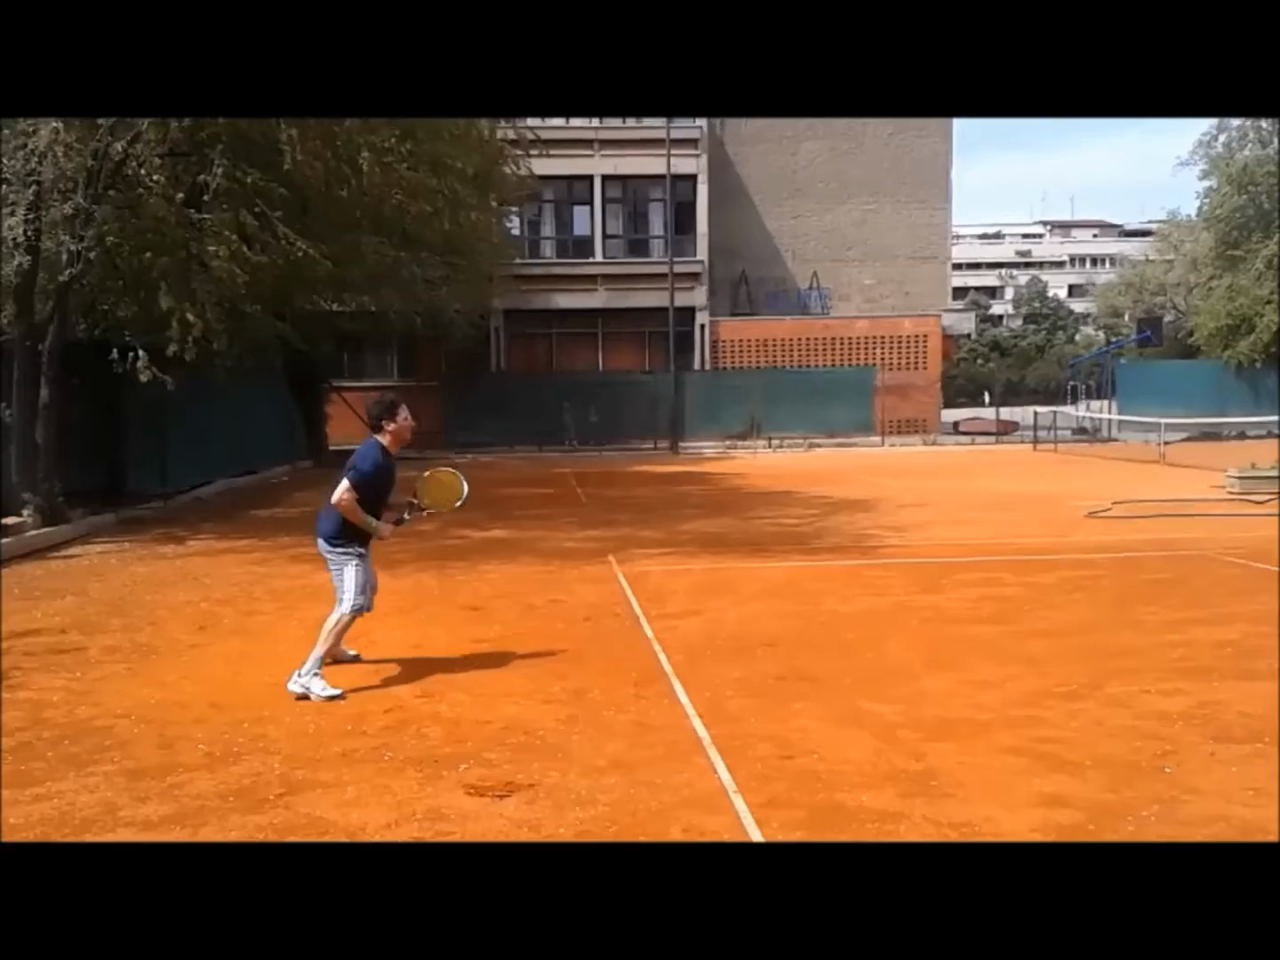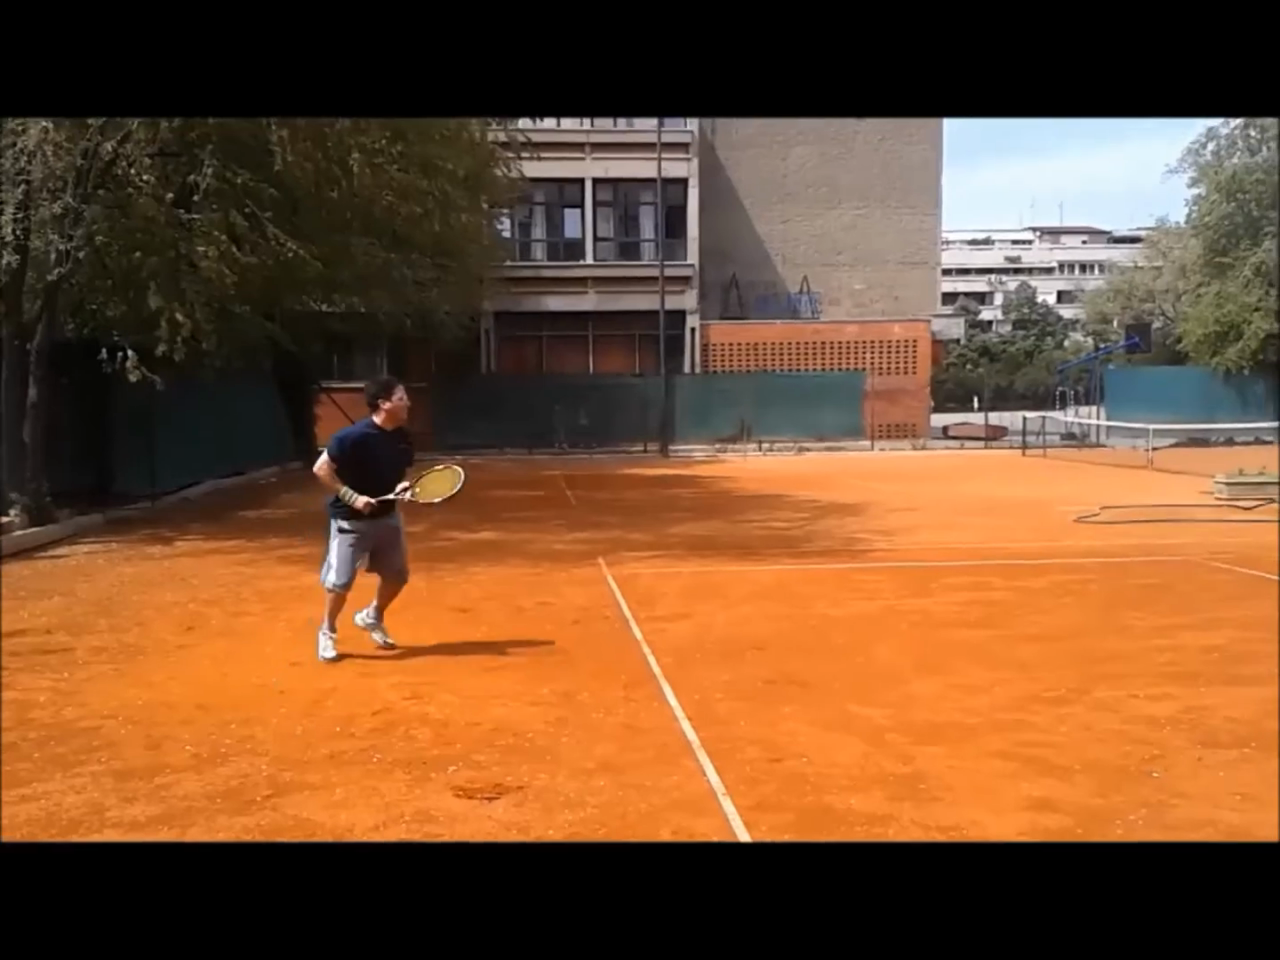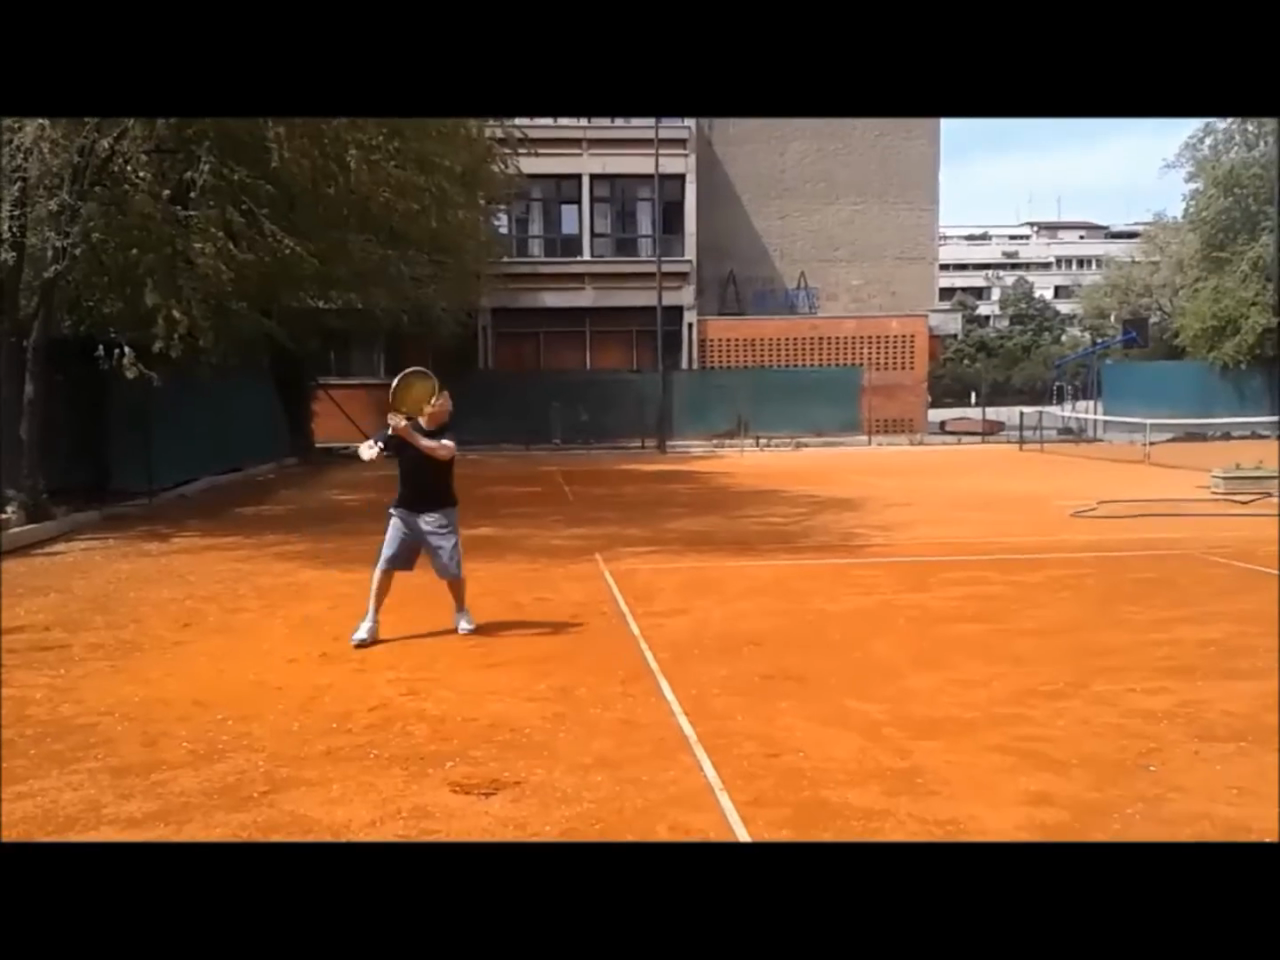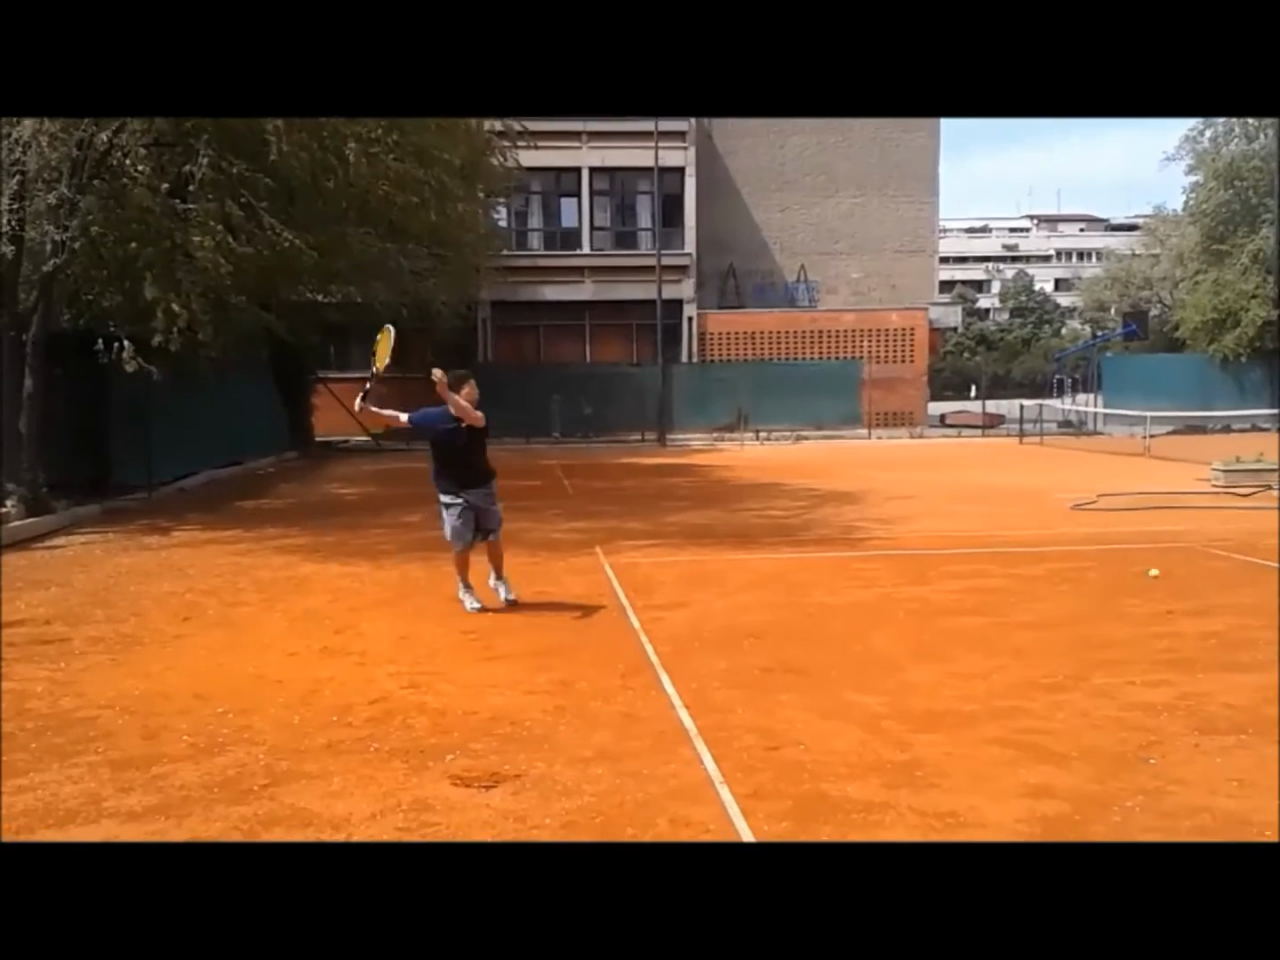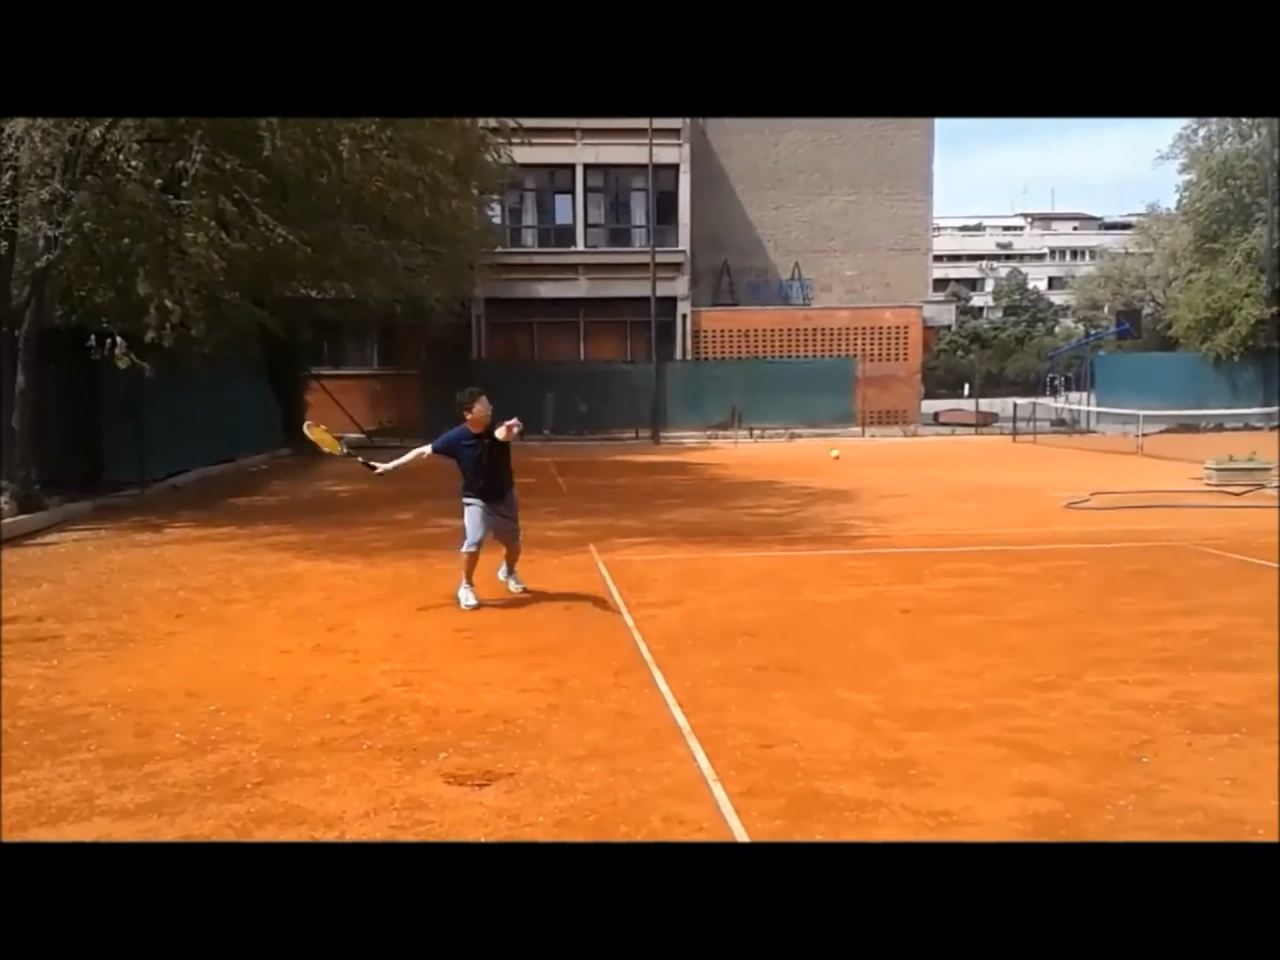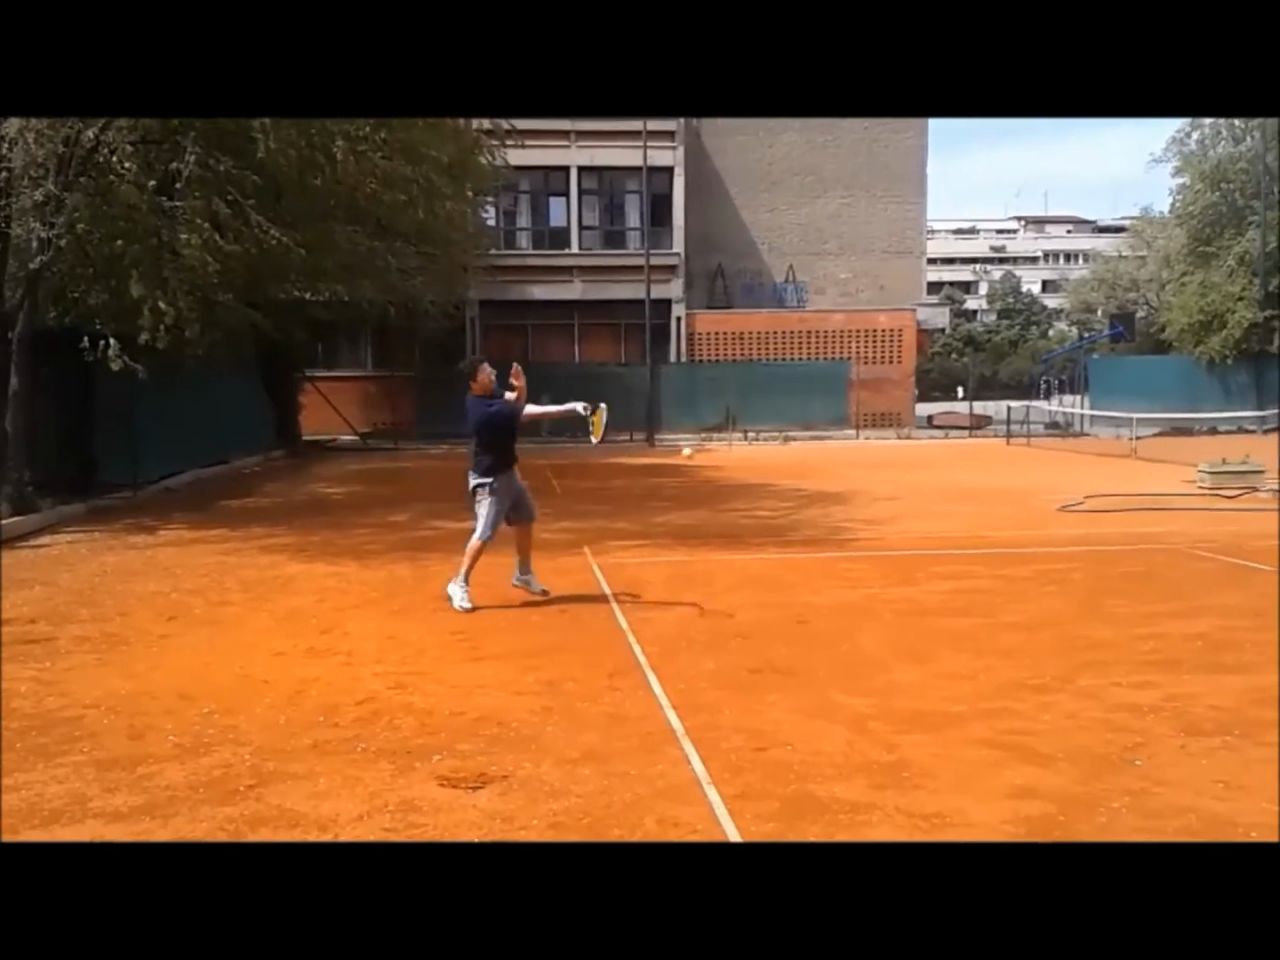
dt=0.3s
person 1, frame 1
left shoulder: (381, 455)
right shoulder: (373, 461)
right elbow: (340, 499)
right wrist: (374, 526)
left hip: (348, 538)
right hip: (342, 541)
left knee: (364, 594)
right knee: (351, 606)
left ankle: (332, 646)
right ankle: (307, 675)
person 1, frame 2
left shoulder: (402, 437)
right shoulder: (353, 436)
left elbow: (404, 473)
right elbow: (321, 469)
left wrist: (404, 486)
right wrist: (351, 496)
left hip: (385, 516)
right hip: (350, 520)
left knee: (398, 576)
right knee: (340, 582)
left ankle: (372, 617)
right ankle: (327, 633)
person 1, frame 3
left shoulder: (446, 433)
right shoulder: (397, 433)
left elbow: (443, 452)
right elbow: (366, 448)
left wrist: (409, 434)
right wrist: (368, 450)
left hip: (440, 511)
right hip: (406, 510)
left knee: (452, 571)
right knee: (386, 564)
left ankle: (461, 612)
right ankle: (370, 621)
person 1, frame 4
left shoulder: (477, 418)
right shoulder: (432, 418)
left elbow: (469, 416)
right elbow: (399, 418)
left wrist: (446, 393)
right wrist: (369, 410)
left hip: (482, 488)
right hip: (452, 493)
left knee: (492, 538)
right knee: (460, 543)
left ankle: (499, 580)
right ankle: (465, 589)
person 1, frame 5
left shoulder: (496, 431)
right shoulder: (455, 439)
left elbow: (504, 435)
right elbow: (423, 451)
left wrist: (510, 430)
right wrist: (391, 465)
left hip: (504, 497)
right hip: (476, 500)
left knee: (514, 544)
right knee: (473, 543)
left ankle: (508, 572)
right ankle: (466, 587)
person 1, frame 6
left shoulder: (489, 395)
right shoulder: (491, 411)
left elbow: (517, 406)
right elbow: (531, 413)
left wrist: (520, 387)
right wrist: (570, 408)
left hip: (506, 473)
right hip: (488, 479)
left knee: (525, 521)
right knee: (484, 534)
left ankle: (524, 573)
right ankle: (459, 585)
